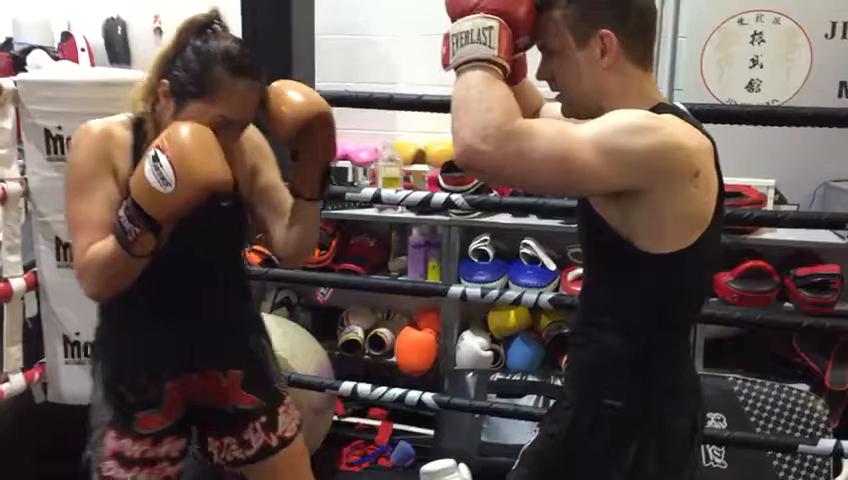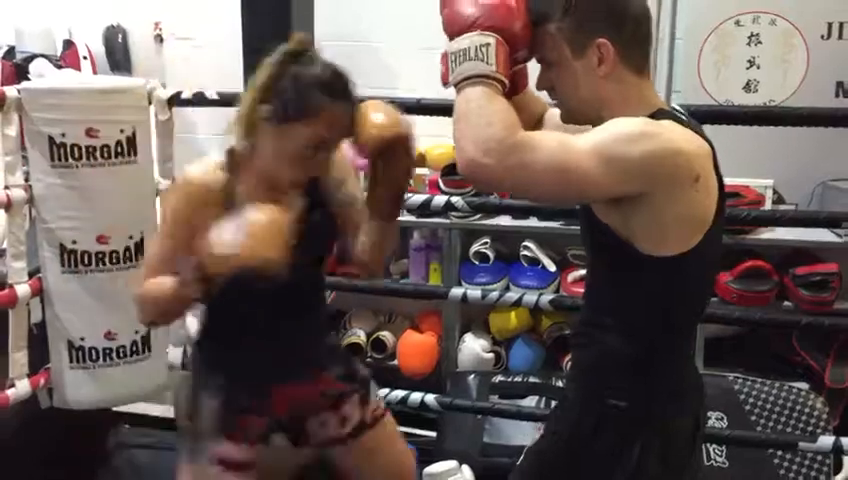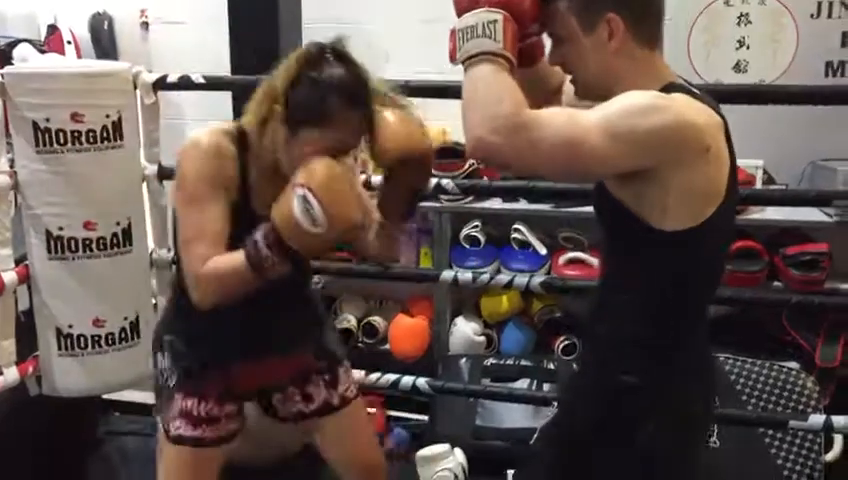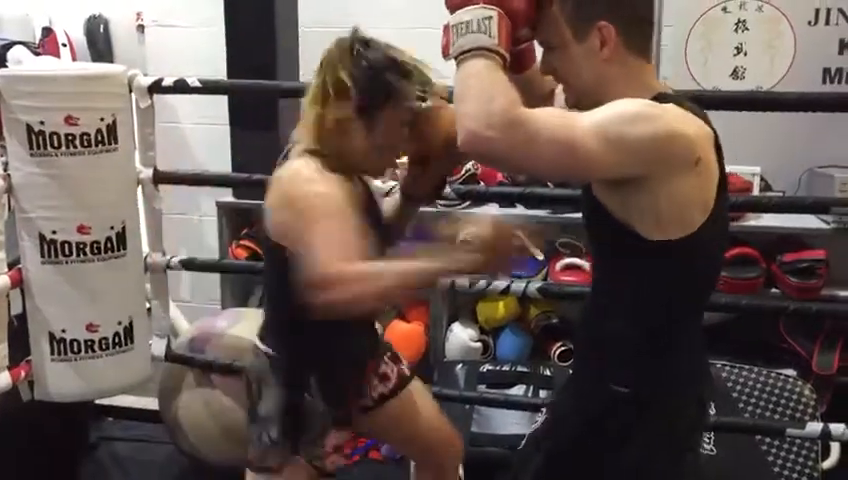
dt=0.5s
person 1, frame 1
left shoulder: (657, 143)
right shoulder: (642, 130)
left elbow: (482, 146)
right elbow: (528, 123)
left wrist: (478, 46)
right wrist: (505, 56)
left hip: (627, 417)
right hip: (636, 397)
person 1, frame 2
left shoulder: (658, 148)
right shoulder: (650, 135)
left elbow: (486, 159)
right elbow: (533, 129)
left wrist: (476, 56)
right wrist: (507, 67)
left hip: (631, 420)
right hip: (640, 399)
person 1, frame 3
left shoulder: (668, 122)
right shoulder: (664, 107)
left elbow: (495, 137)
right elbow: (547, 98)
left hip: (643, 394)
right hip: (644, 376)
person 1, frame 4
left shoulder: (659, 133)
right shoulder: (654, 121)
left elbow: (488, 132)
right elbow: (538, 104)
right wrist: (513, 43)
left hip: (634, 402)
right hip: (633, 385)
person 2, frame 1
left shoulder: (244, 147)
right shoulder: (101, 143)
left elbow: (294, 250)
right elbow: (94, 279)
left wrist: (310, 168)
right wrist: (148, 214)
left hip: (234, 357)
right hip: (139, 370)
person 2, frame 2
left shoulder: (328, 174)
right shoulder: (203, 186)
left elbow: (369, 260)
right elbow: (149, 304)
left wrist: (386, 188)
right wrist: (204, 272)
left hip: (318, 365)
right hip: (233, 378)
person 2, frame 3
left shoulder: (325, 165)
right shoulder: (208, 153)
left elbow: (380, 248)
right elbow: (204, 284)
left wrist: (400, 190)
right wrist: (280, 241)
left hip: (295, 338)
right hip: (204, 352)
person 2, frame 4
left shoulder: (346, 169)
right shoulder: (308, 183)
left elbow: (379, 235)
right elbow: (336, 286)
left wrist: (421, 180)
right wrist: (452, 256)
left hip: (355, 350)
right hip: (295, 371)
